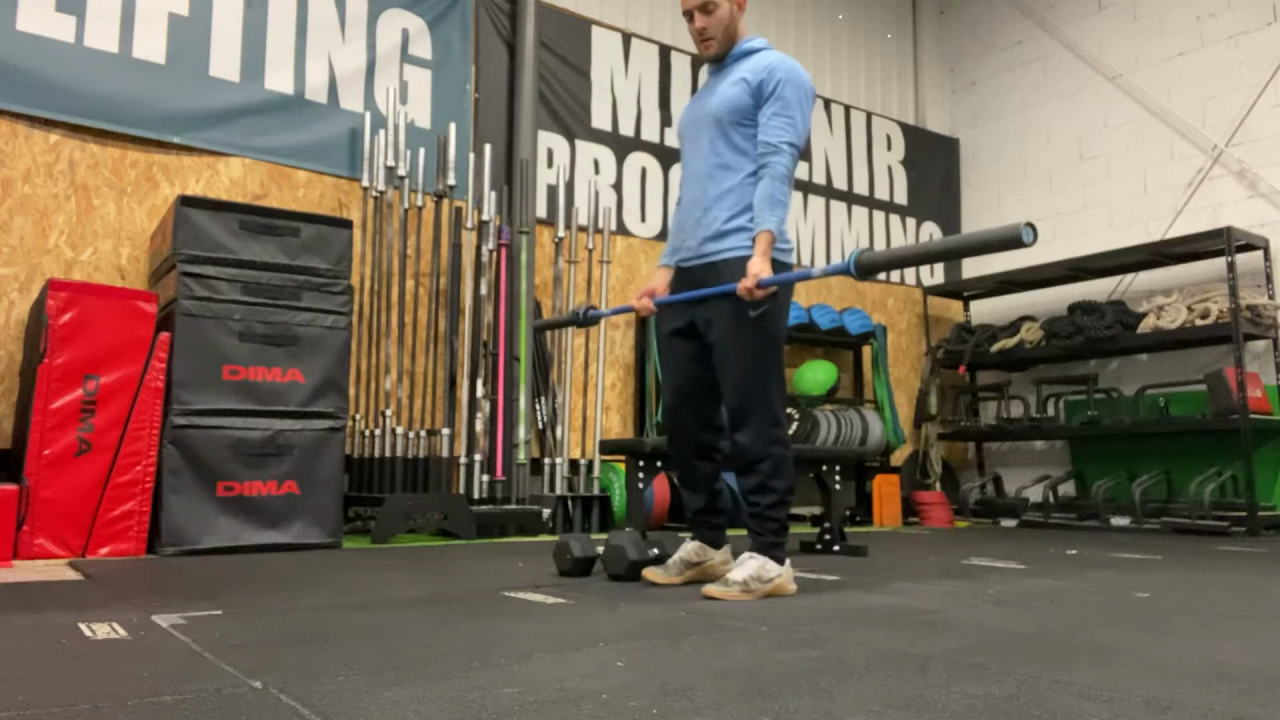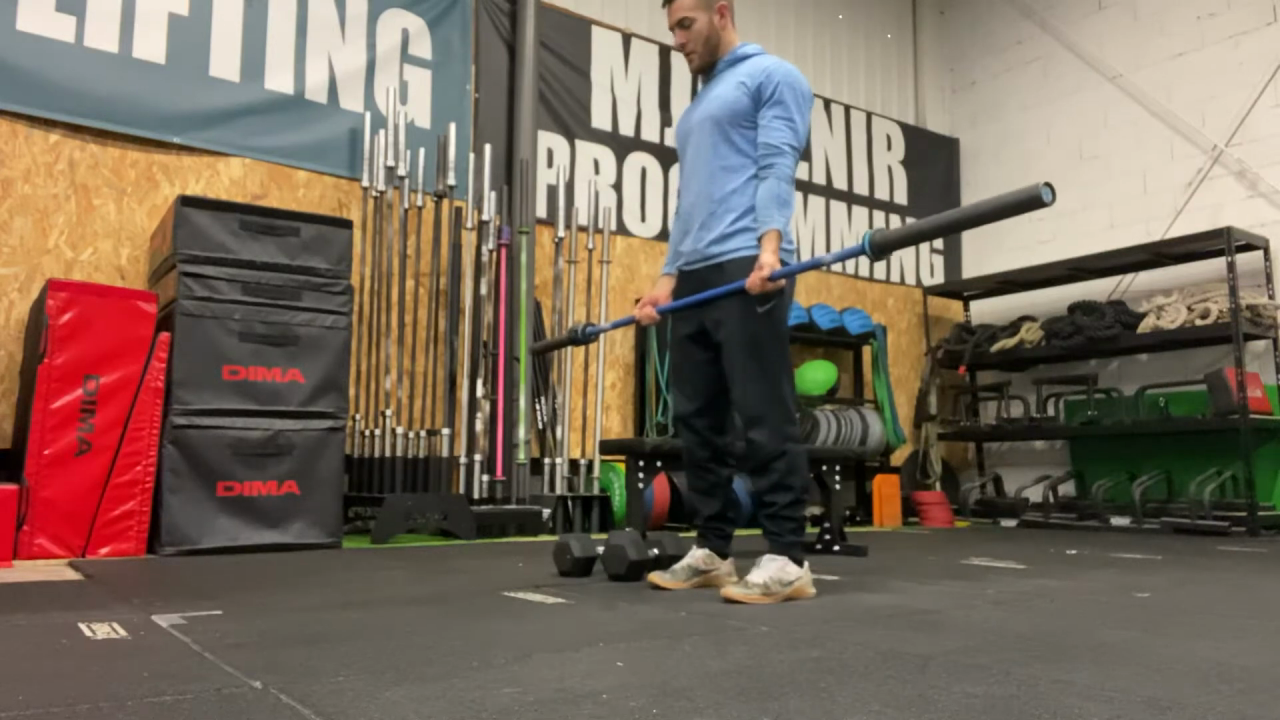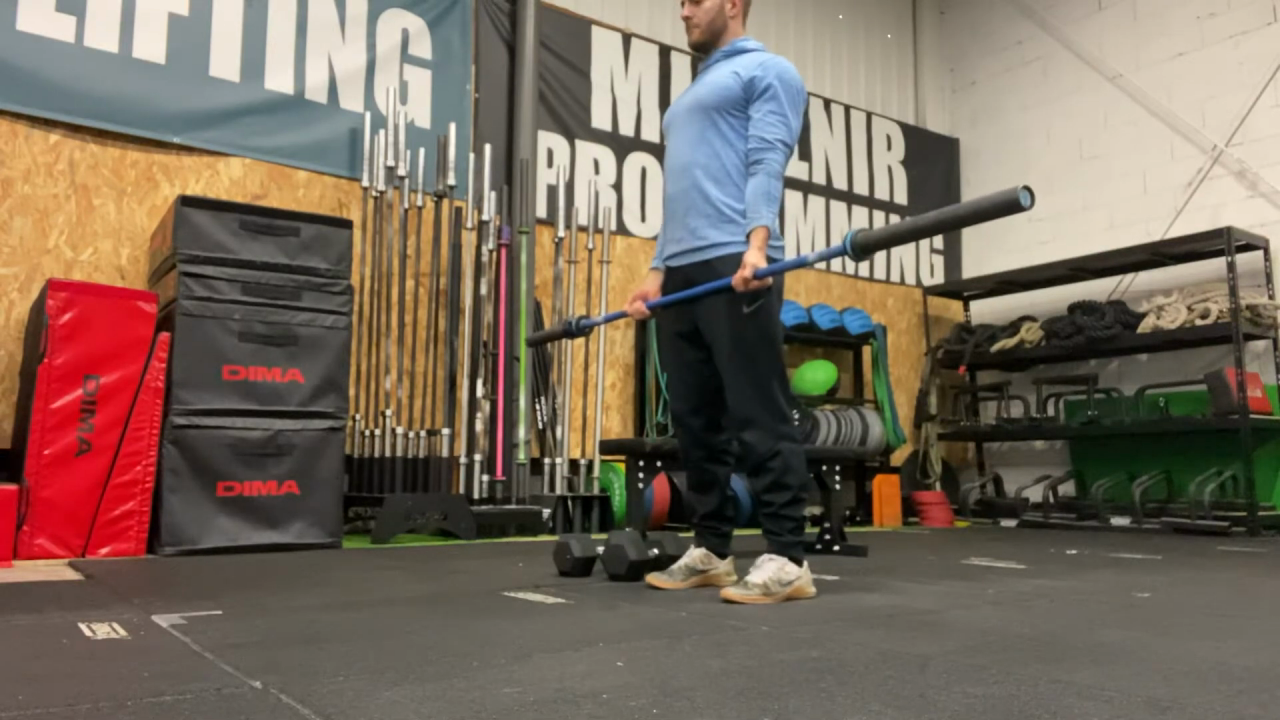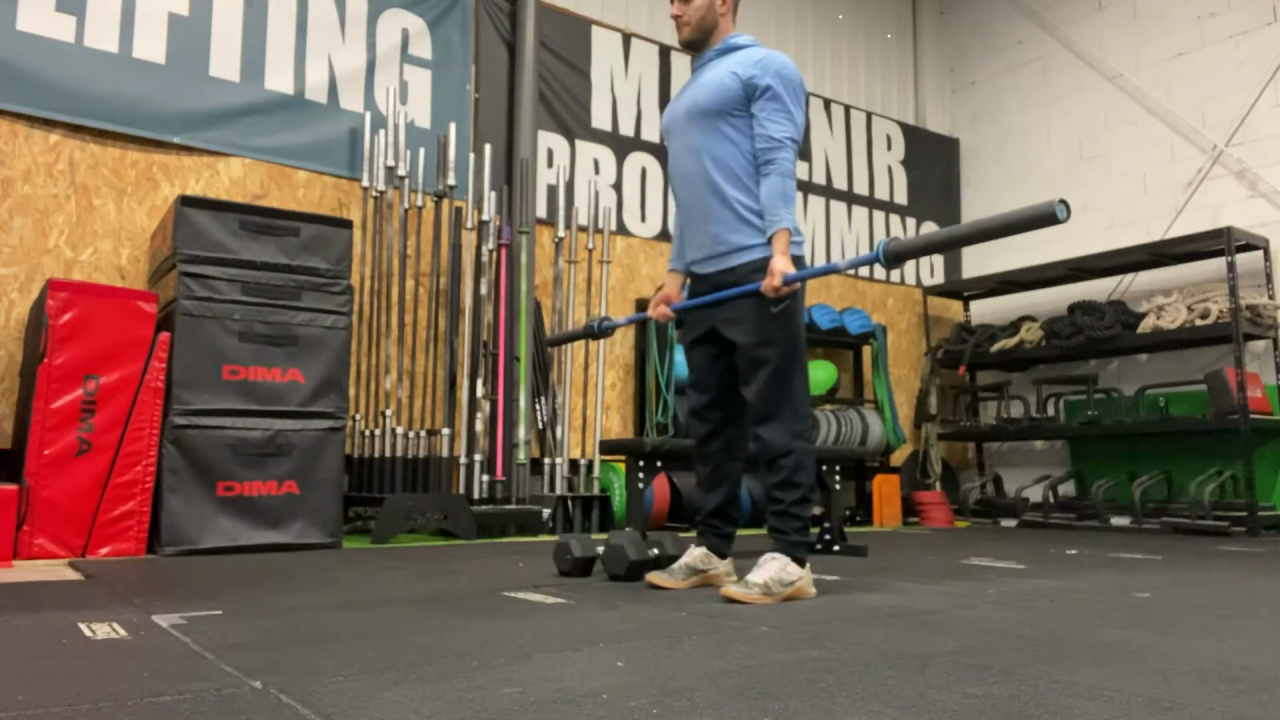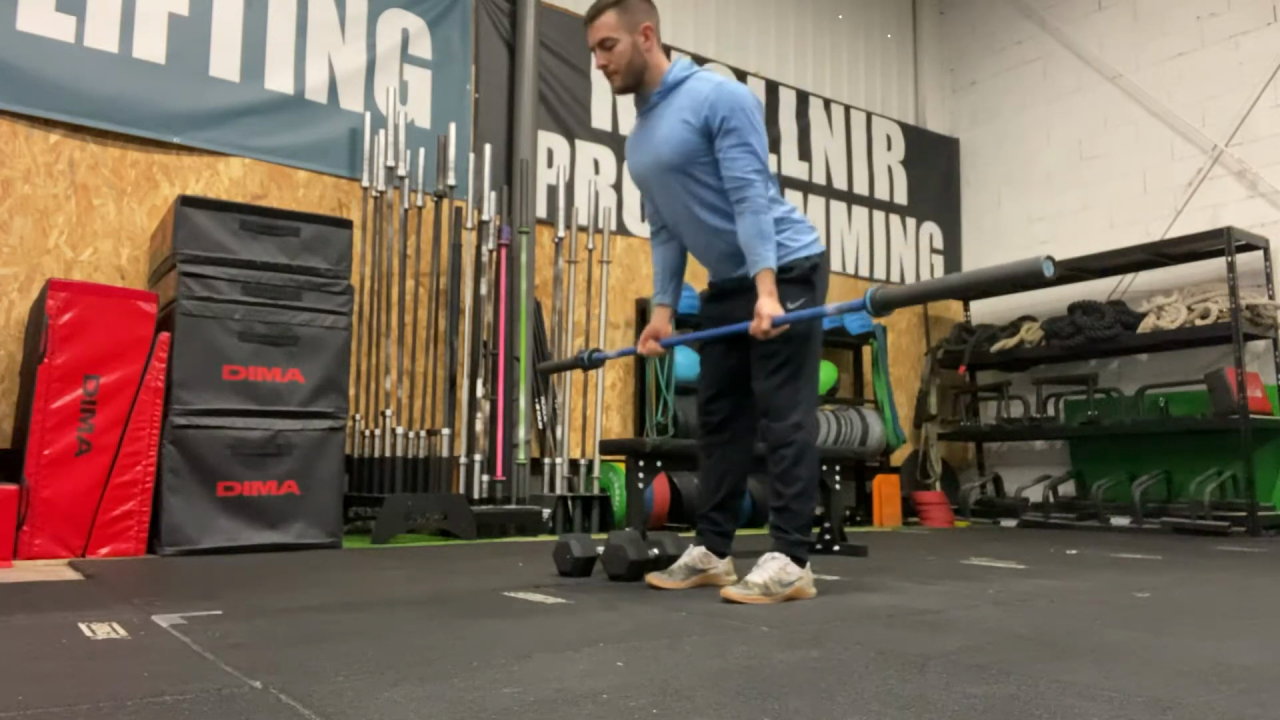
dt=1s
person 1, frame 1
left shoulder: (777, 72)
right shoulder: (701, 99)
left elbow: (777, 167)
left wrist: (762, 250)
right wrist: (666, 269)
left hip: (743, 269)
right hip: (691, 275)
left knee: (752, 415)
right knee: (685, 414)
left ankle: (769, 556)
right ankle: (706, 542)
person 1, frame 2
left shoulder: (772, 77)
right shoulder: (697, 108)
left elbow: (776, 168)
left wrist: (769, 246)
right wrist: (667, 277)
left hip: (746, 270)
right hip: (695, 278)
left knee: (761, 414)
right knee: (697, 420)
left ankle: (787, 558)
right ankle: (712, 550)
person 1, frame 3
left shoulder: (767, 72)
right shoulder: (689, 98)
left elbow: (766, 164)
left wrist: (757, 243)
right wrist: (656, 270)
left hip: (734, 265)
right hip: (682, 274)
left knee: (757, 415)
right knee: (694, 418)
left ankle: (786, 558)
right ankle: (711, 550)
person 1, frame 4
left shoulder: (765, 67)
right shoulder: (686, 97)
left elbow: (778, 164)
left wrist: (780, 248)
right wrist: (676, 274)
left hip: (757, 271)
right hip: (706, 279)
left knee: (774, 416)
right knee: (711, 418)
left ankle: (790, 558)
right ankle: (712, 549)
person 1, frame 5
left shoulder: (718, 97)
right shoulder: (640, 136)
left elbow: (751, 199)
right elbow: (664, 230)
left wrist: (768, 291)
right wrist: (662, 309)
left hip: (786, 272)
right hip: (726, 285)
left knee: (784, 417)
right knee: (720, 418)
left ankle: (790, 559)
right ankle: (712, 550)
